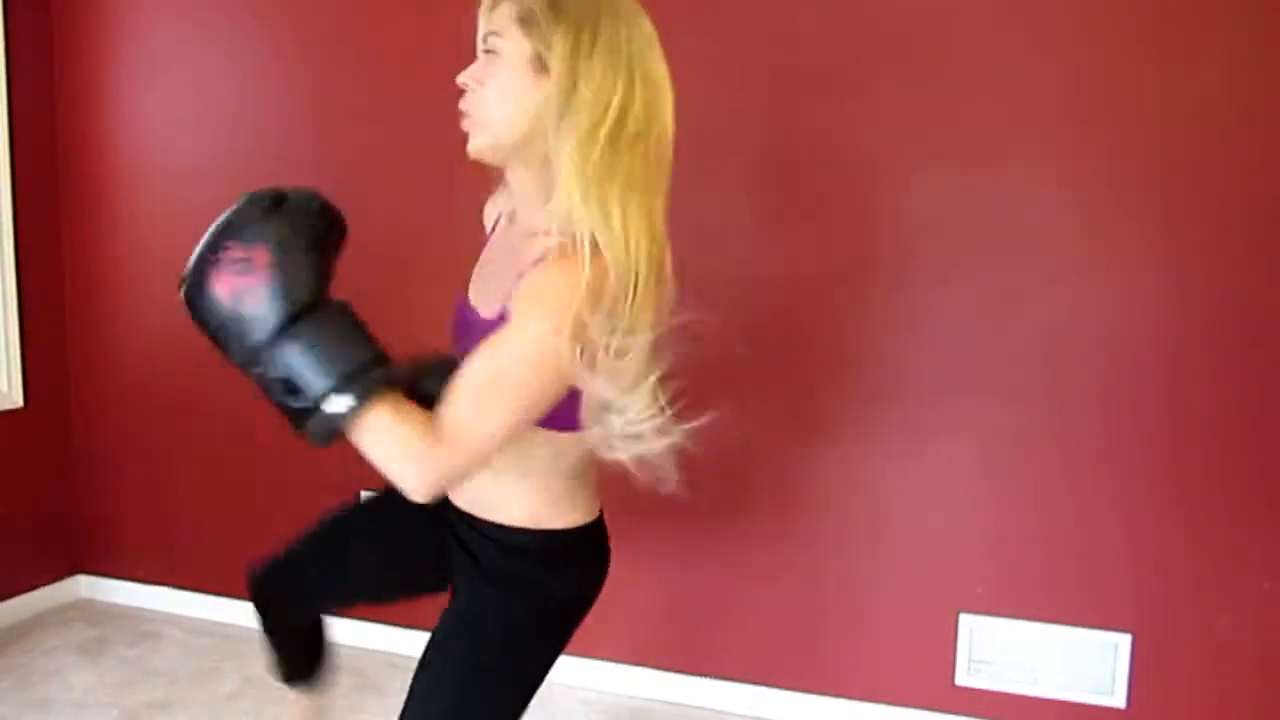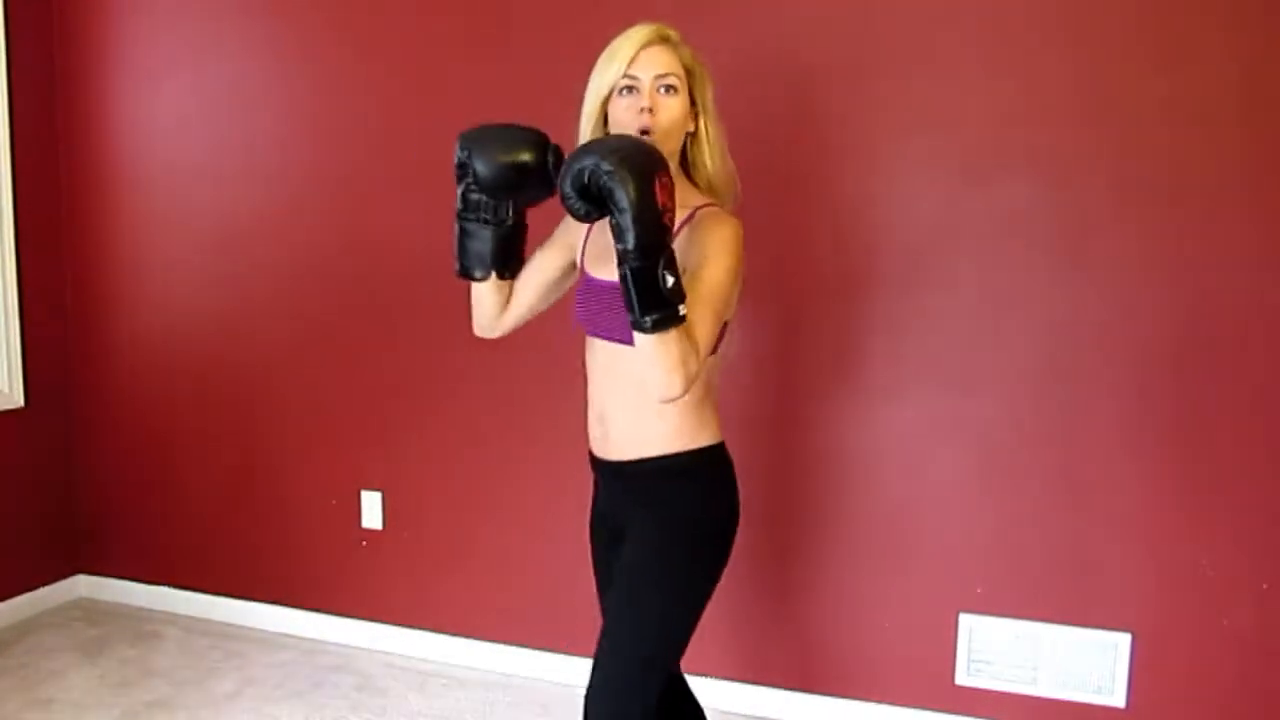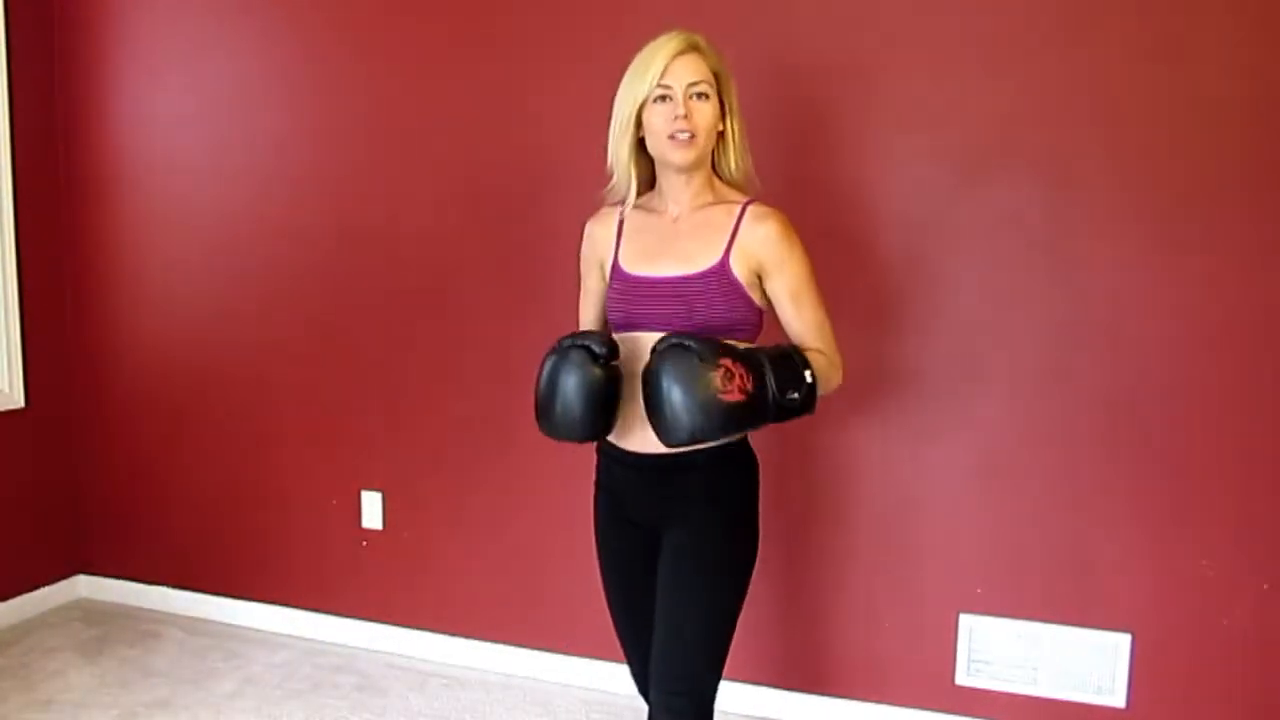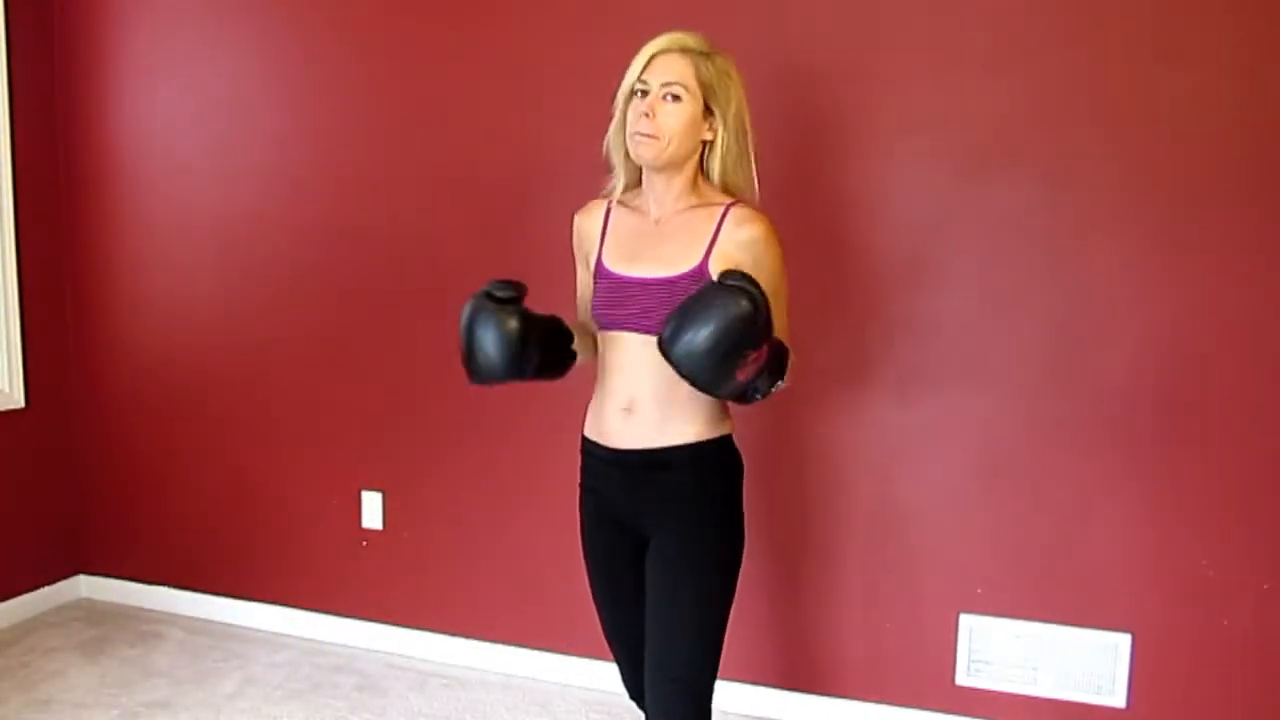
dt=0.7s
person 1, frame 1
left shoulder: (579, 271)
right shoulder: (513, 214)
left elbow: (426, 464)
left wrist: (295, 326)
left hip: (532, 556)
right hip: (463, 514)
right knee: (280, 584)
person 1, frame 2
left shoulder: (712, 229)
right shoulder: (588, 221)
left elbow: (672, 377)
right elbow: (492, 319)
left wrist: (644, 245)
right wrist: (490, 207)
left hip: (684, 491)
right hip: (614, 488)
person 1, frame 3
left shoulder: (758, 230)
right shoulder: (606, 228)
left elbow: (825, 363)
left wrist: (750, 381)
right wrist: (579, 373)
left hip: (711, 484)
right hip: (620, 482)
person 1, frame 4
left shoulder: (742, 230)
right shoulder: (596, 221)
left elbow: (771, 372)
left wrist: (750, 357)
right wrist: (527, 337)
left hip: (694, 483)
right hip: (606, 479)
